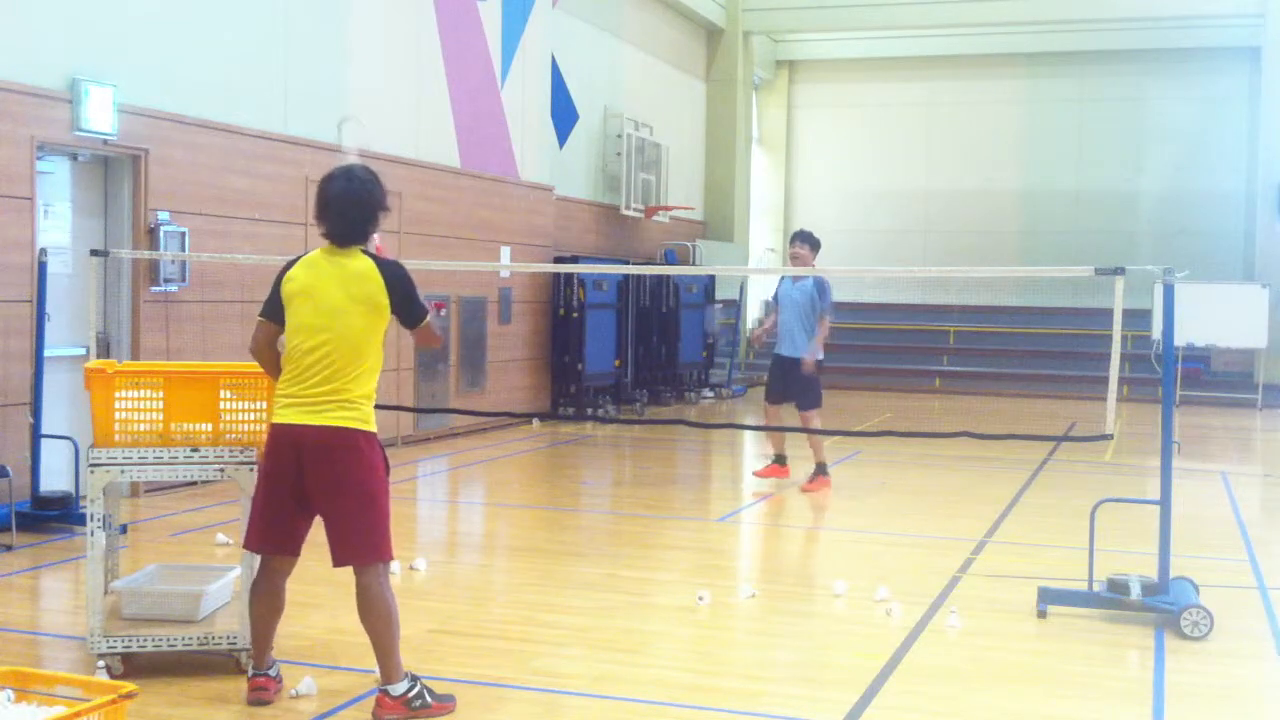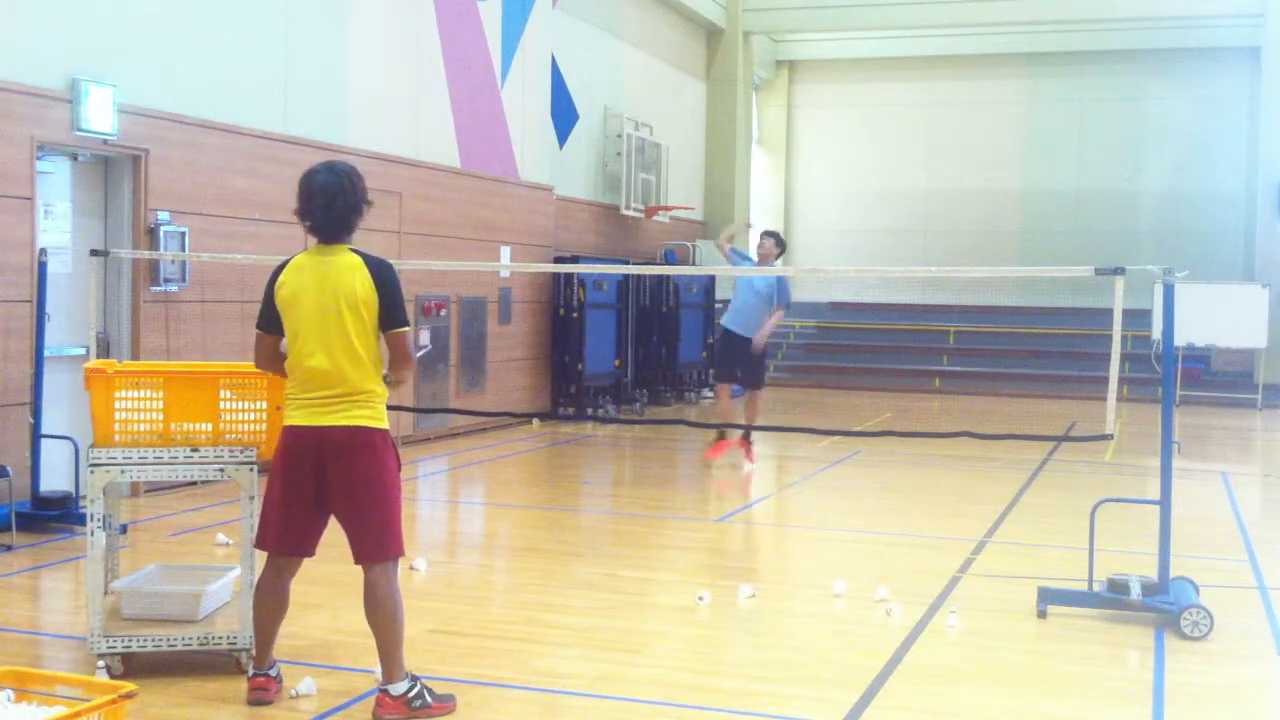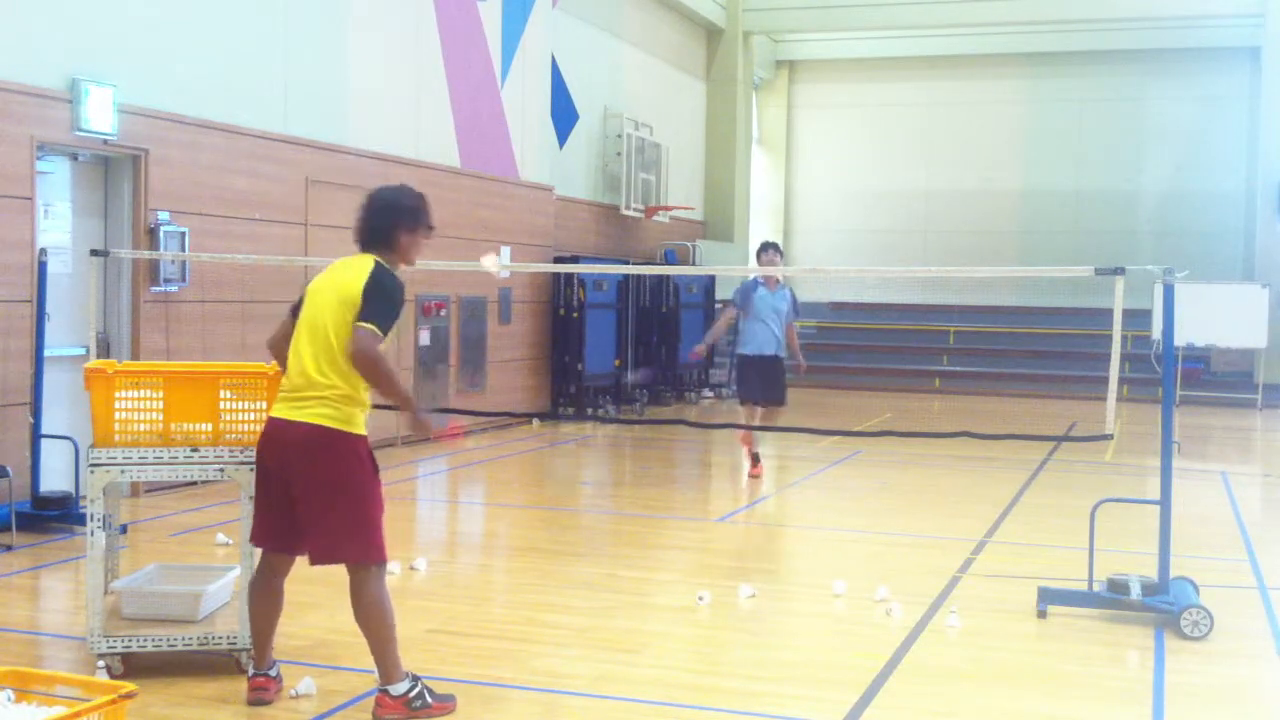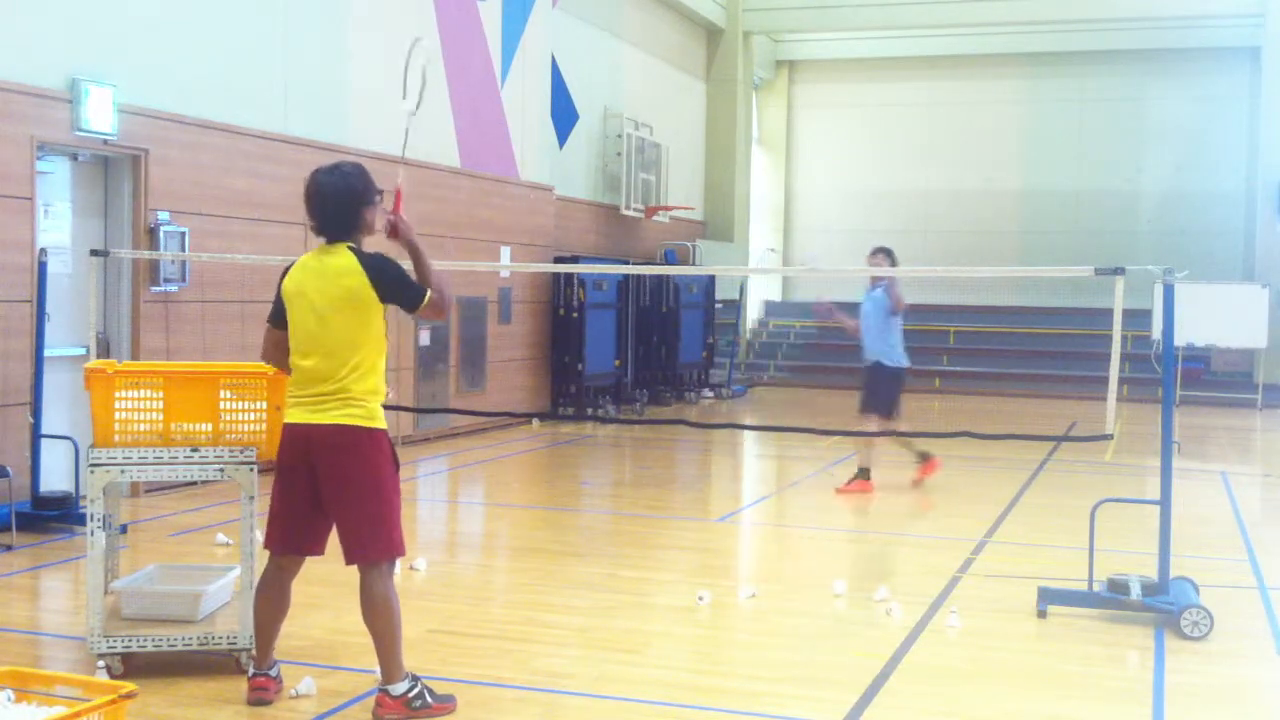
dt=1s
person 1, frame 1
left shoulder: (294, 271)
right shoulder: (386, 274)
left elbow: (260, 347)
right elbow: (430, 338)
left hip: (287, 430)
right hip: (346, 434)
left knee: (275, 560)
right knee: (371, 566)
left ankle: (261, 673)
person 1, frame 2
left shoulder: (284, 275)
right shoulder: (375, 272)
left elbow: (265, 358)
right elbow: (404, 359)
right wrist: (389, 378)
left hip: (300, 432)
right hip: (360, 432)
left knee: (281, 560)
right knee: (380, 564)
left ankle: (261, 672)
person 1, frame 3
left shoulder: (331, 273)
right shoulder: (384, 281)
left elbow: (277, 344)
right elbow: (360, 350)
right wrist: (411, 410)
left hip: (281, 425)
right hip: (331, 433)
left knee: (274, 557)
right knee: (365, 566)
left ankle: (261, 672)
person 1, frame 4
left shoulder: (294, 273)
right shoulder: (373, 268)
left elbow: (272, 353)
right elbow: (439, 307)
right wrist: (411, 243)
left hip: (299, 430)
right hip: (355, 432)
left knee: (284, 559)
right knee: (376, 564)
left ankle: (262, 672)
person 2, frame 1
left shoulder: (818, 284)
right shoulder: (784, 282)
left elbow: (824, 322)
left wrist: (812, 352)
right wrist: (763, 329)
left hip: (806, 359)
right hip: (781, 355)
left knee: (808, 414)
right knee: (772, 407)
left ankle: (821, 471)
right ankle: (780, 463)
person 2, frame 2
left shoulder: (779, 280)
right shoulder: (744, 264)
left elbow: (780, 313)
right elbow: (721, 244)
left wrist: (765, 332)
right wrist: (735, 229)
left hip: (753, 340)
right hip: (730, 333)
left knee: (753, 392)
right knee: (722, 387)
left ankle: (746, 438)
right ankle: (721, 437)
person 2, frame 3
left shoulder: (788, 292)
right shoulder: (749, 288)
left elbow: (790, 326)
right elbow: (728, 317)
left wrist: (798, 355)
right wrist: (706, 343)
left hip: (776, 358)
right hip: (749, 356)
left knee: (776, 408)
right knee: (753, 408)
left ankle: (750, 436)
right ankle: (755, 460)
person 2, frame 4
left shoulder: (887, 291)
right shoulder: (869, 295)
left elbow: (900, 305)
right elbow: (859, 328)
left wrist: (892, 283)
right wrist: (835, 314)
left hip: (888, 365)
right hip: (877, 364)
left knee: (870, 417)
right knee: (887, 423)
left ankle: (863, 477)
right ankle: (925, 458)
